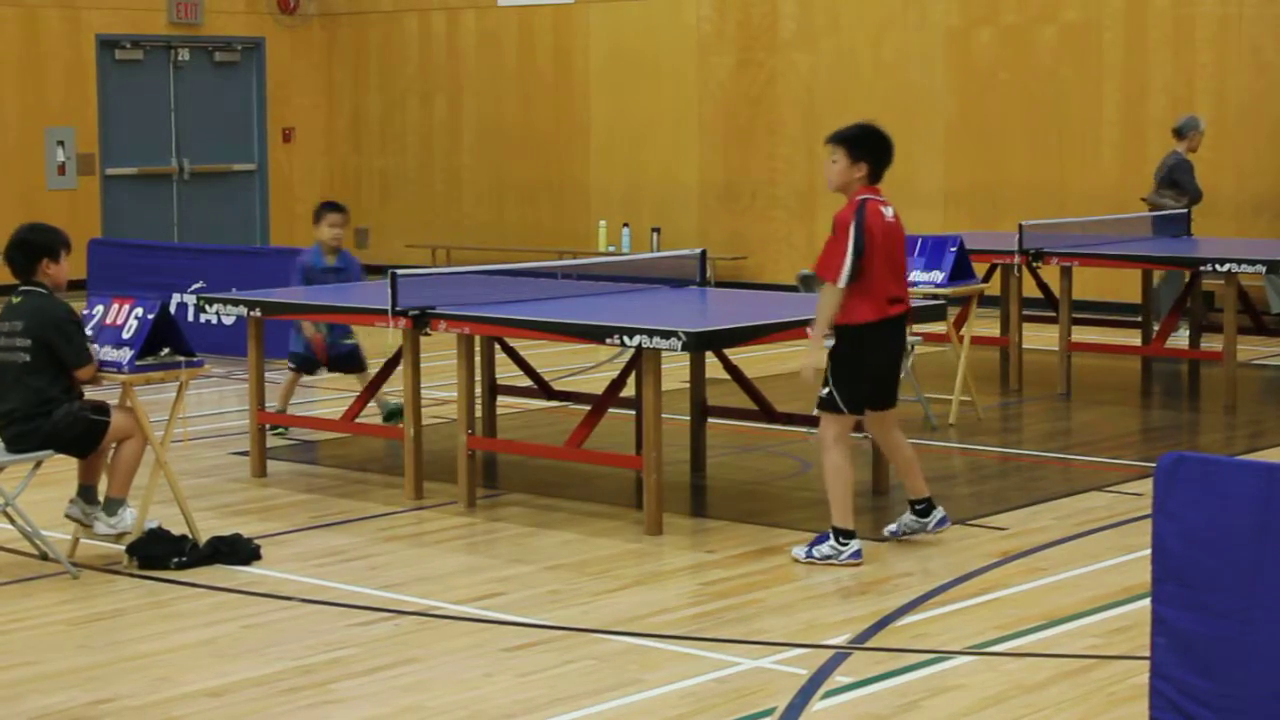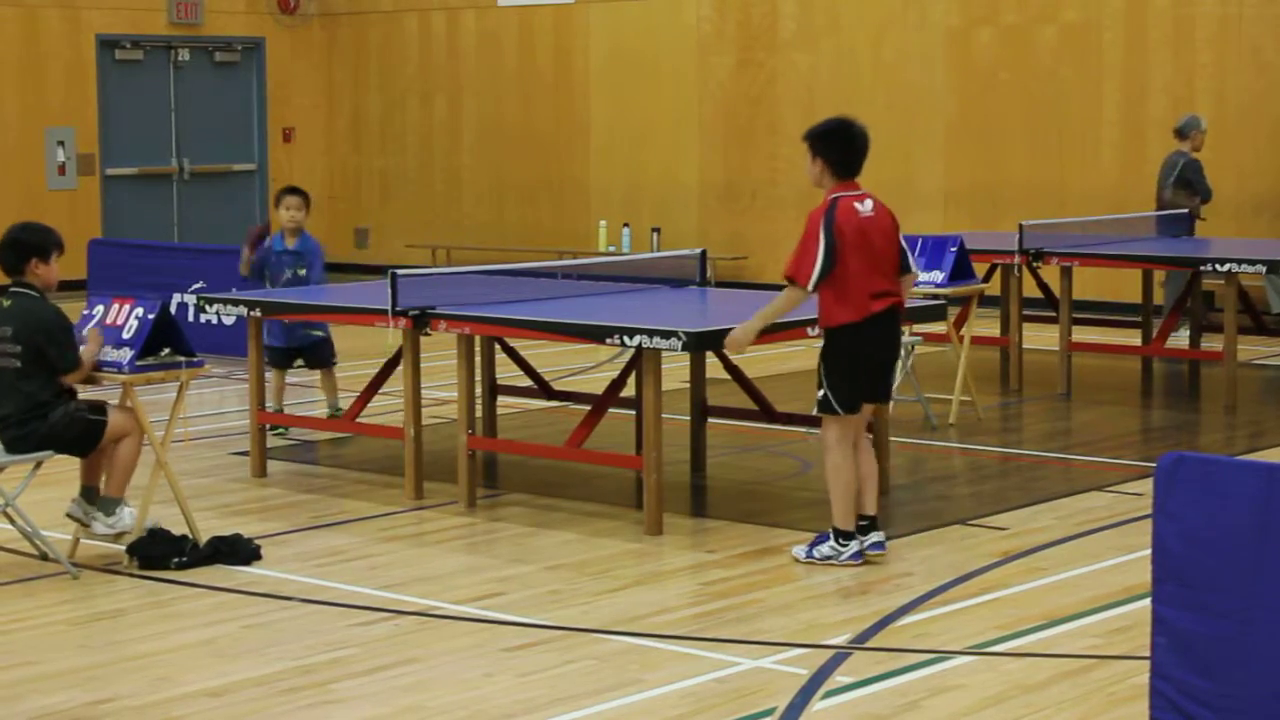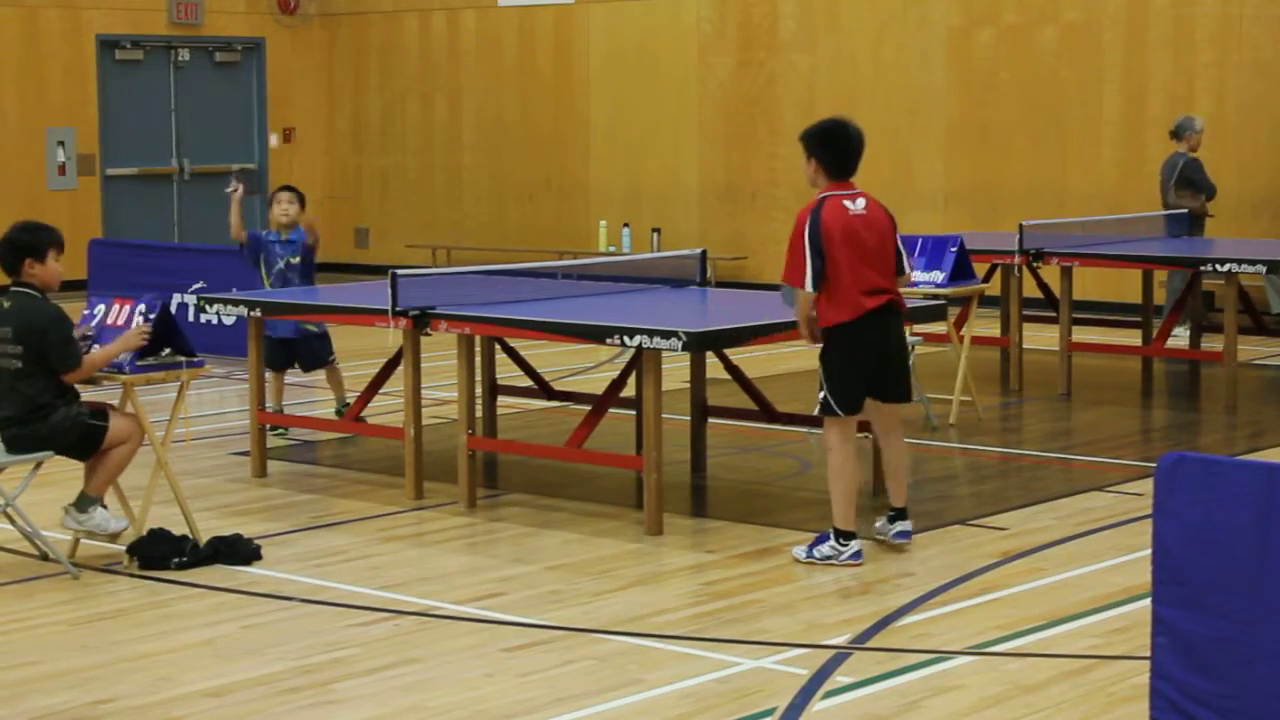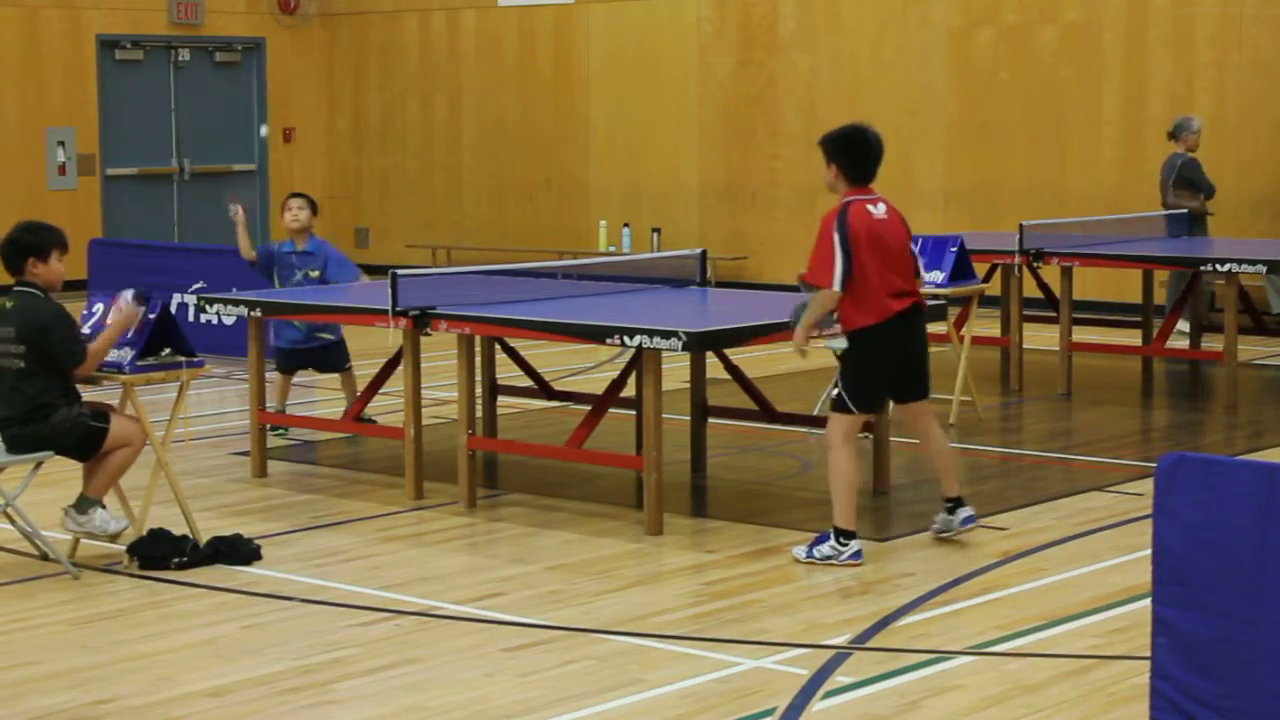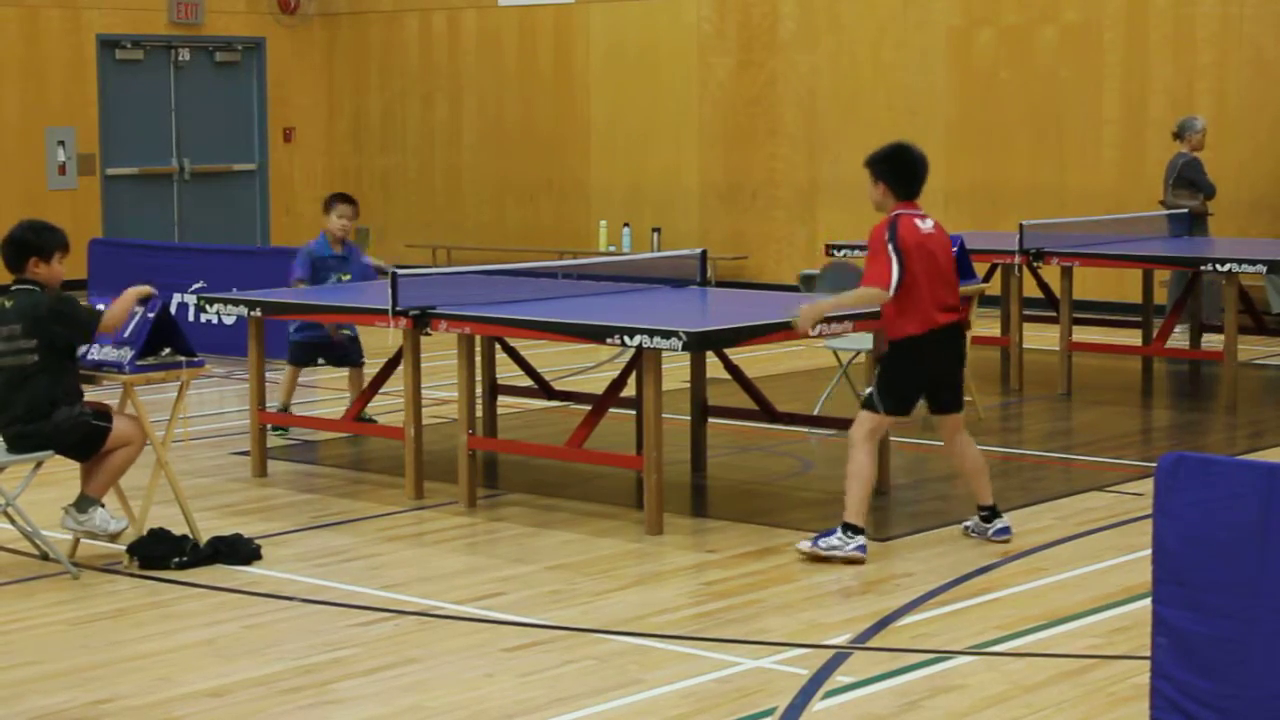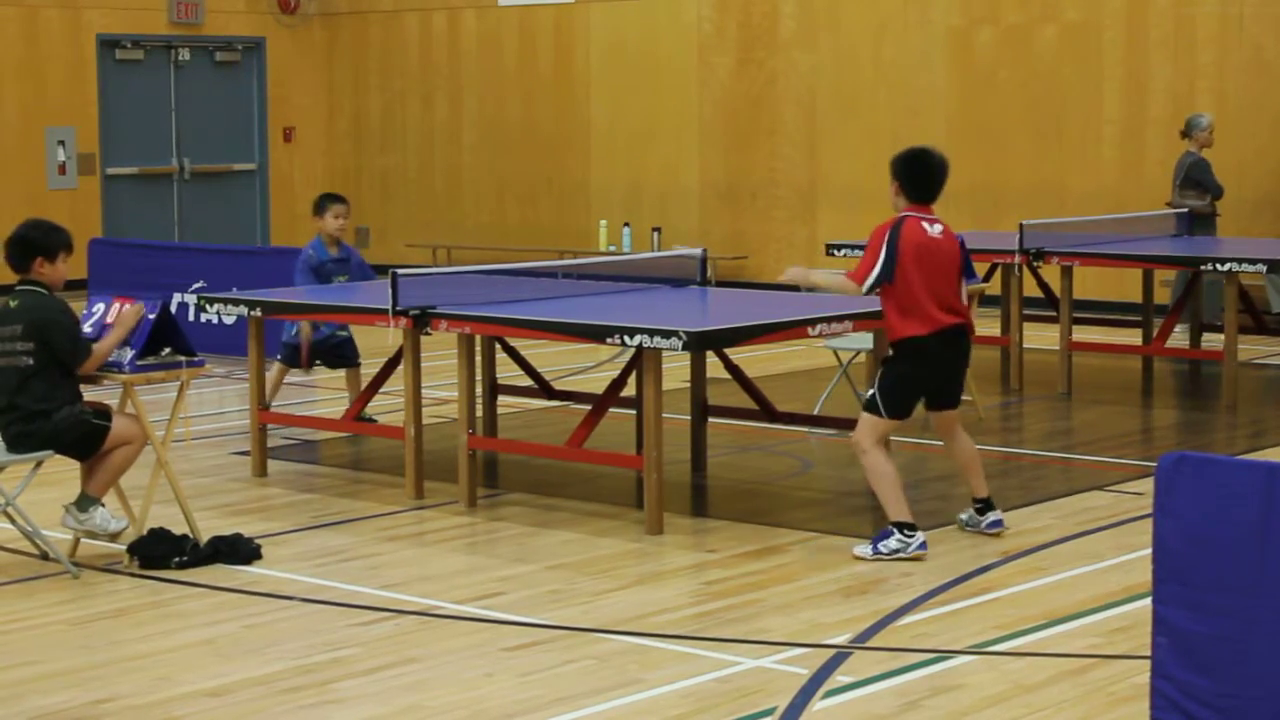
dt=0.3s
person 1, frame 1
left shoulder: (852, 215)
right shoulder: (889, 214)
left elbow: (836, 285)
left wrist: (815, 343)
left hip: (862, 335)
right hip: (891, 331)
left knee: (833, 435)
right knee: (883, 426)
left ankle: (843, 539)
right ankle: (924, 510)
person 1, frame 2
left shoulder: (827, 216)
right shoulder: (881, 211)
left elbow: (803, 286)
right elbow: (907, 277)
left wrist: (752, 326)
left hip: (849, 335)
right hip: (886, 328)
left knee: (836, 435)
right knee: (858, 433)
left ankle: (844, 539)
right ankle: (869, 528)
person 1, frame 3
left shoulder: (814, 216)
right shoulder: (878, 211)
left elbow: (806, 289)
right elbow: (901, 276)
left wrist: (804, 322)
left hip: (847, 333)
right hip: (888, 325)
left knee: (838, 437)
right knee: (889, 425)
left ankle: (843, 540)
right ankle: (898, 518)
person 1, frame 4
left shoulder: (838, 220)
right shoulder: (891, 213)
left elbow: (831, 290)
right elbow: (911, 274)
left wrist: (805, 327)
left hip: (871, 337)
right hip: (909, 327)
left knee: (840, 435)
right knee: (922, 421)
left ankle: (843, 540)
right ankle: (956, 509)
person 1, frame 5
left shoulder: (889, 232)
right shoulder: (937, 230)
left elbow: (880, 292)
left wrist: (822, 307)
left hip: (913, 347)
right hip: (949, 340)
left knee: (862, 435)
right knee: (955, 431)
left ankle: (850, 534)
right ankle: (991, 518)
person 1, frame 6
left shoulder: (893, 232)
right shoulder: (951, 239)
left elbow: (859, 285)
left wrist: (806, 277)
left hip: (915, 349)
right hip: (954, 343)
left knee: (867, 439)
right knee: (949, 426)
left ankle: (906, 533)
right ankle: (985, 510)
person 2, frame 1
right shoulder: (55, 311)
right elbow: (85, 373)
left wrist: (67, 378)
right wrist: (90, 358)
right hip: (42, 423)
left knee: (101, 416)
right knee: (135, 424)
left ankle: (85, 502)
right ankle: (112, 514)
person 2, frame 2
right shoulder: (44, 314)
right elbow: (71, 376)
left wrist: (74, 348)
right wrist: (90, 349)
right hip: (39, 424)
left knee: (102, 416)
right knee: (130, 422)
left ankle: (89, 503)
right ankle: (109, 511)
person 2, frame 3
right shoulder: (44, 313)
right elbow: (73, 372)
left wrist: (70, 340)
right wrist: (121, 344)
right hip: (40, 424)
left knee: (106, 417)
right knee: (131, 428)
left ankle: (90, 505)
right ankle: (83, 509)
person 2, frame 4
right shoulder: (47, 312)
right elbow: (82, 366)
left wrist: (71, 338)
right wrist: (119, 325)
right hip: (42, 424)
left knee: (105, 416)
right knee: (134, 432)
left ankle: (88, 507)
right ankle: (83, 512)
person 2, frame 5
right shoulder: (51, 305)
right elbow: (108, 323)
right wrist: (132, 294)
right hip: (44, 423)
left knee: (105, 418)
right knee: (134, 431)
left ankle: (88, 506)
right ankle: (84, 510)
person 2, frame 6
right shoulder: (51, 309)
right elbow: (84, 364)
left wrist: (80, 339)
right wrist: (120, 329)
right hip: (46, 423)
left knee: (103, 417)
right knee: (135, 431)
left ankle: (87, 508)
right ankle: (85, 508)
person 3, frame 1
left shoulder: (350, 263)
right shoulder: (305, 262)
right wrist: (307, 326)
left hip: (338, 328)
right hip: (310, 328)
left knee: (360, 368)
right knee: (295, 372)
left ankle: (387, 409)
right ankle: (279, 414)
person 3, frame 2
left shoulder: (312, 247)
right shoulder: (267, 247)
left elbow: (317, 284)
right elbow: (246, 272)
right wrist: (247, 258)
left hip: (310, 321)
right hip: (278, 321)
left knee: (326, 366)
right knee: (278, 368)
left ankle: (334, 411)
right ankle: (277, 413)
person 3, frame 3
left shoulder: (304, 240)
right shoulder: (263, 240)
left elbow: (312, 239)
right elbow: (237, 235)
left wrist: (305, 222)
right wrist: (236, 201)
left hip: (307, 318)
right hip: (275, 319)
left knee: (328, 363)
right knee: (277, 370)
left ankle: (343, 407)
right ankle: (276, 414)
person 3, frame 4
left shoulder: (325, 251)
right shoulder: (277, 252)
left elbow: (353, 276)
right elbow: (249, 255)
right wrist: (240, 224)
left hip: (323, 326)
right hip: (290, 327)
left knee: (345, 368)
right knee: (285, 372)
right ankle: (279, 414)
person 3, frame 5
left shoulder: (356, 256)
right shoulder: (311, 251)
right elbow: (300, 283)
left hip: (341, 322)
right hip: (309, 322)
left knee: (356, 365)
right knee: (294, 366)
left ankle: (356, 411)
right ankle: (282, 412)
person 3, frame 6
left shoulder: (351, 256)
right shoulder: (308, 257)
right wrist: (306, 324)
left hip: (336, 325)
right hip: (310, 323)
left knee: (353, 365)
right knee: (284, 365)
left ankle: (356, 411)
person 4, frame 1
left shoulder: (1170, 159)
right shoulder: (1181, 163)
right elbow: (1196, 196)
left wrist: (1179, 201)
right wrist: (1182, 201)
left hip: (1167, 223)
right hip: (1172, 225)
left knee: (1172, 272)
right knee: (1175, 272)
left ankle: (1155, 316)
person 4, frame 2
left shoulder: (1170, 160)
right shoulder: (1190, 163)
right elbow: (1206, 195)
left wrist: (1188, 198)
right wrist: (1193, 200)
left hip: (1167, 222)
right hip: (1179, 224)
left knee: (1177, 272)
right knee: (1179, 273)
person 4, frame 3
left shoulder: (1169, 162)
right shoulder: (1190, 163)
right elbow: (1210, 192)
left wrist: (1191, 197)
right wrist: (1197, 196)
left hip: (1174, 222)
right hip: (1188, 224)
left knee: (1179, 271)
right knee: (1184, 272)
left ankle: (1181, 319)
person 4, frame 4
left shoulder: (1168, 163)
right shoulder: (1188, 163)
right elbow: (1209, 191)
left wrist: (1192, 195)
right wrist: (1197, 195)
left hip: (1175, 224)
right hip: (1191, 225)
left knee: (1179, 272)
right ankle: (1187, 318)
person 4, frame 5
left shoulder: (1174, 163)
right shoulder: (1191, 163)
right elbow: (1210, 191)
left wrist: (1191, 196)
right wrist: (1198, 196)
left hip: (1177, 224)
right hip: (1192, 225)
left knee: (1180, 272)
right knee: (1208, 274)
left ankle: (1177, 320)
right ankle: (1210, 323)
person 4, frame 6
left shoulder: (1183, 161)
right shoulder: (1198, 163)
right elbow: (1218, 192)
left wrist: (1202, 196)
right wrist: (1206, 197)
left hip: (1187, 224)
right hip: (1200, 225)
left knee: (1185, 272)
right knee: (1211, 274)
left ankle: (1179, 319)
right ankle: (1211, 324)
